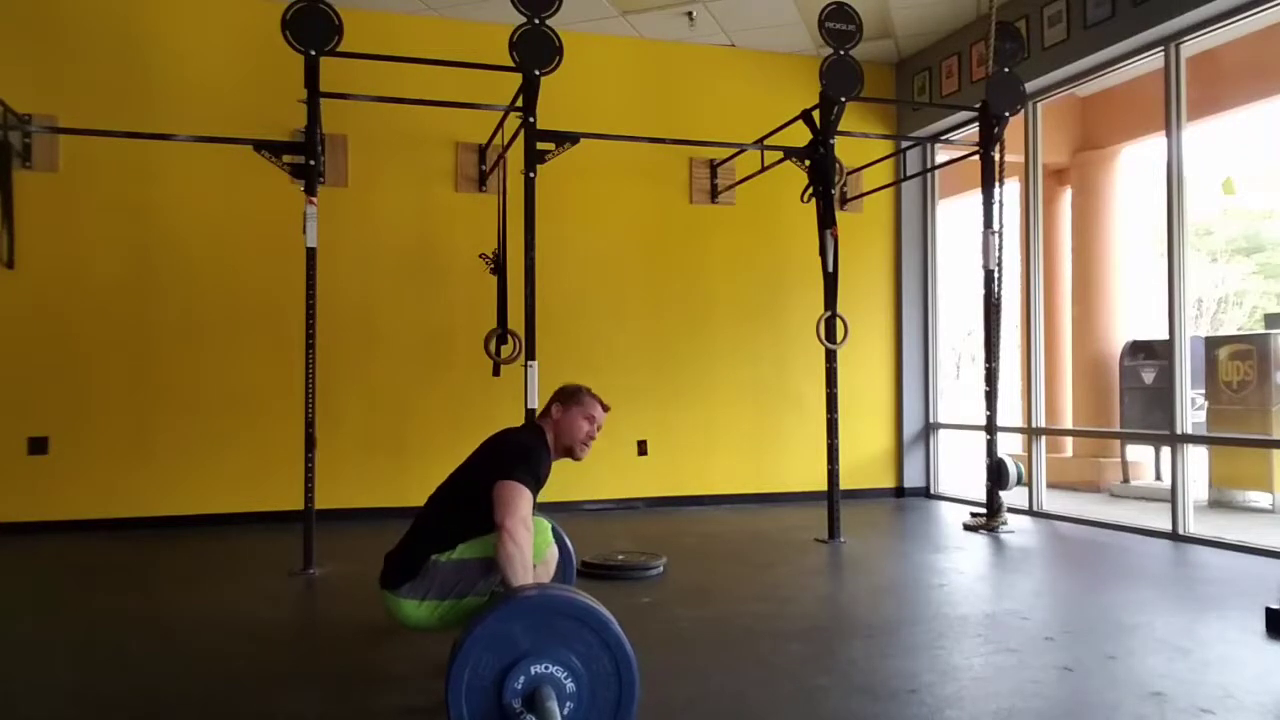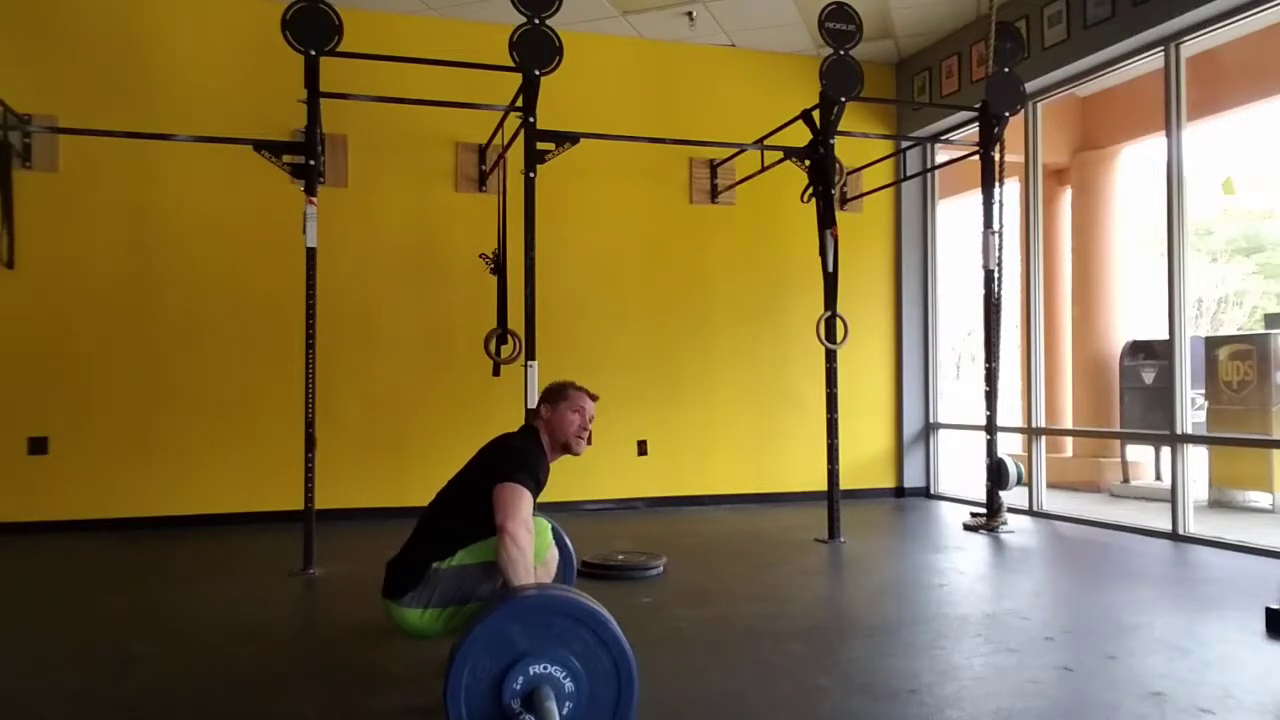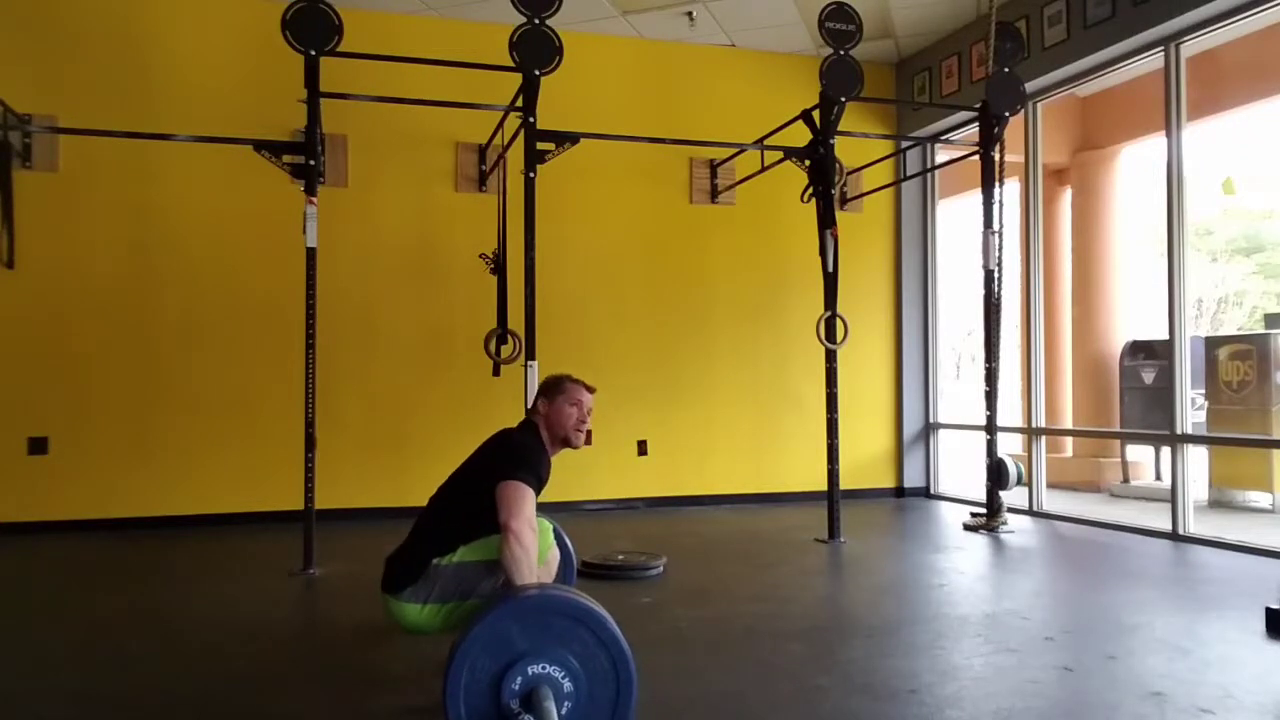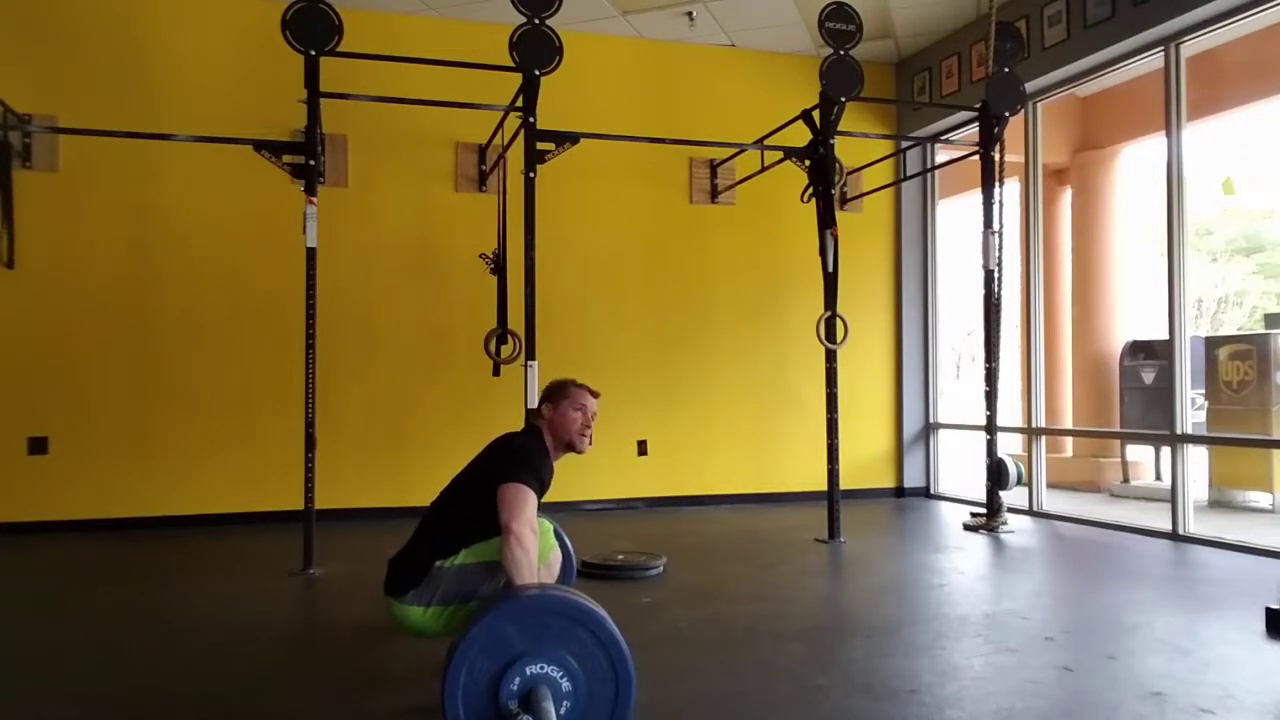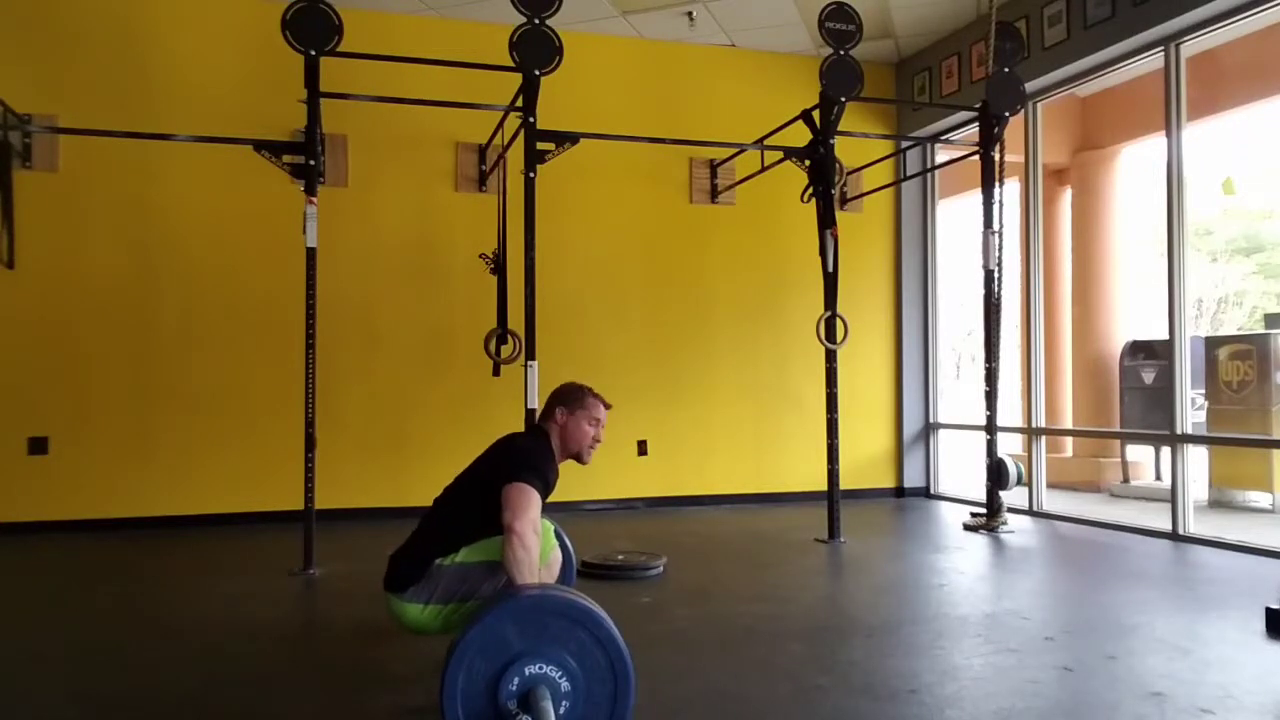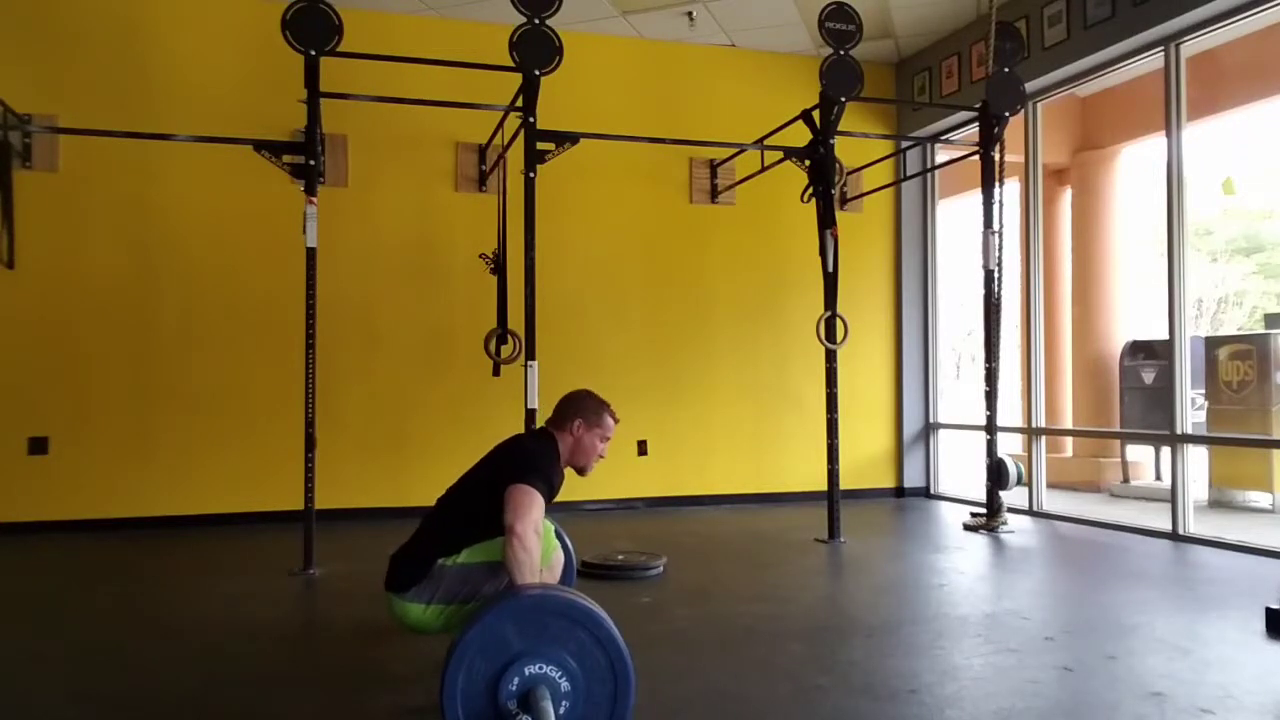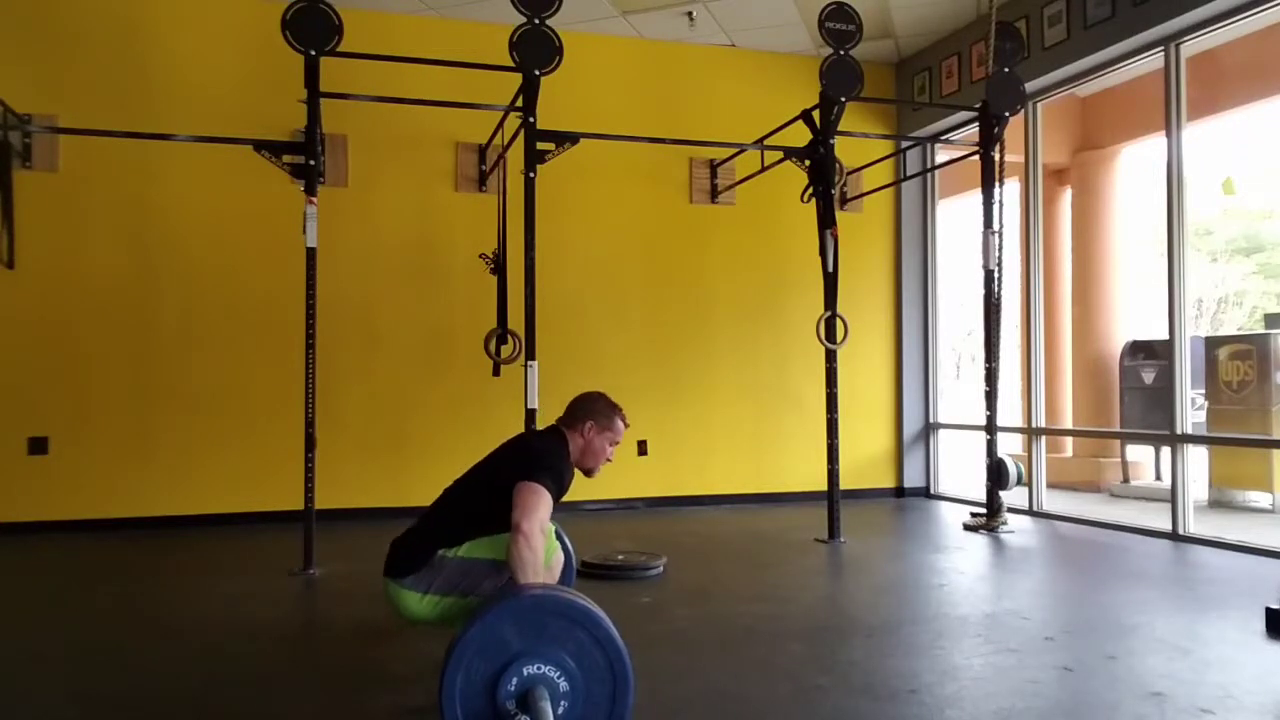
dt=0.2s
person 1, frame 1
left shoulder: (524, 446)
right shoulder: (527, 449)
right elbow: (512, 526)
left hip: (412, 582)
right hip: (417, 589)
right knee: (540, 543)
person 1, frame 2
left shoulder: (523, 451)
right shoulder: (524, 452)
right elbow: (513, 528)
left hip: (415, 588)
right hip: (419, 595)
right knee: (538, 540)
person 1, frame 3
left shoulder: (523, 447)
right shoulder: (525, 449)
right elbow: (517, 527)
left hip: (415, 583)
right hip: (418, 591)
right knee: (542, 546)
person 1, frame 4
left shoulder: (525, 451)
right shoulder: (528, 453)
right elbow: (517, 529)
left hip: (418, 586)
right hip: (423, 592)
right knee: (542, 542)
person 1, frame 5
left shoulder: (529, 450)
right shoulder: (533, 454)
right elbow: (520, 529)
left hip: (417, 584)
right hip: (420, 591)
right knee: (542, 545)
person 1, frame 6
left shoulder: (533, 451)
right shoulder: (540, 458)
right elbow: (521, 531)
left hip: (420, 580)
right hip: (423, 591)
right knee: (545, 549)
person 1, frame 7
left shoulder: (541, 448)
right shoulder: (551, 458)
right elbow: (527, 529)
left hip: (422, 569)
right hip: (420, 578)
right knee: (546, 554)
